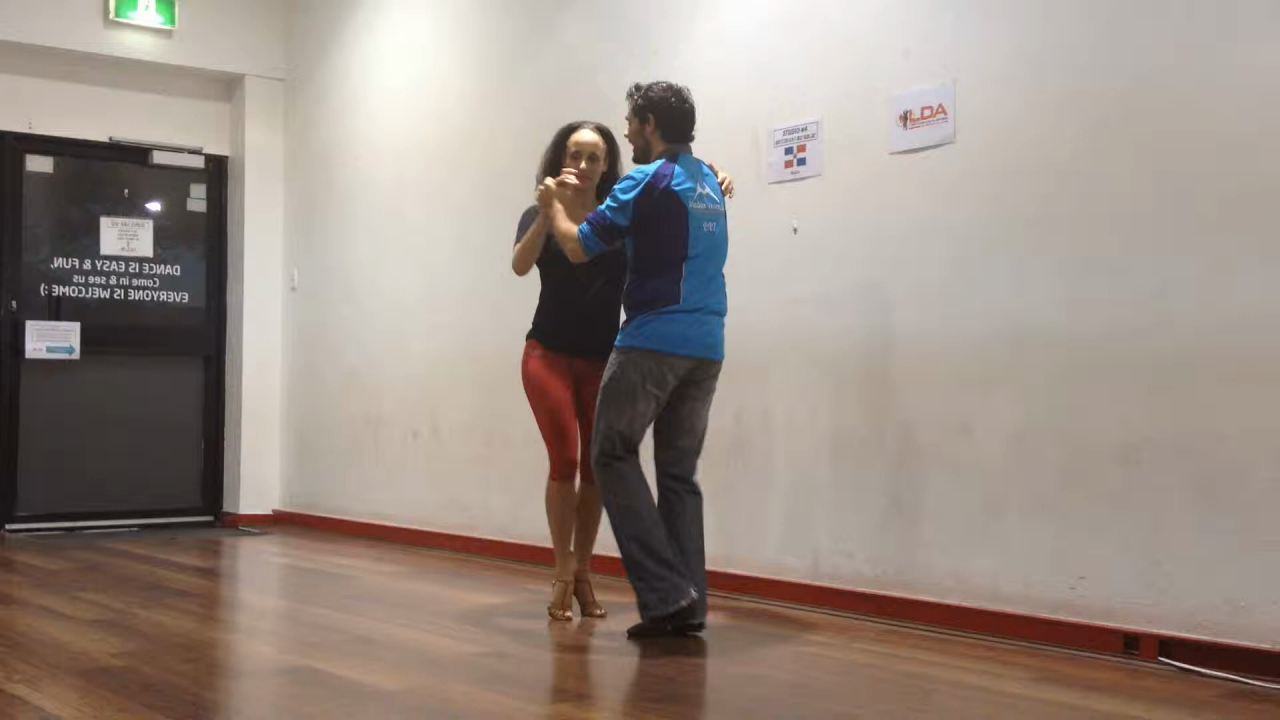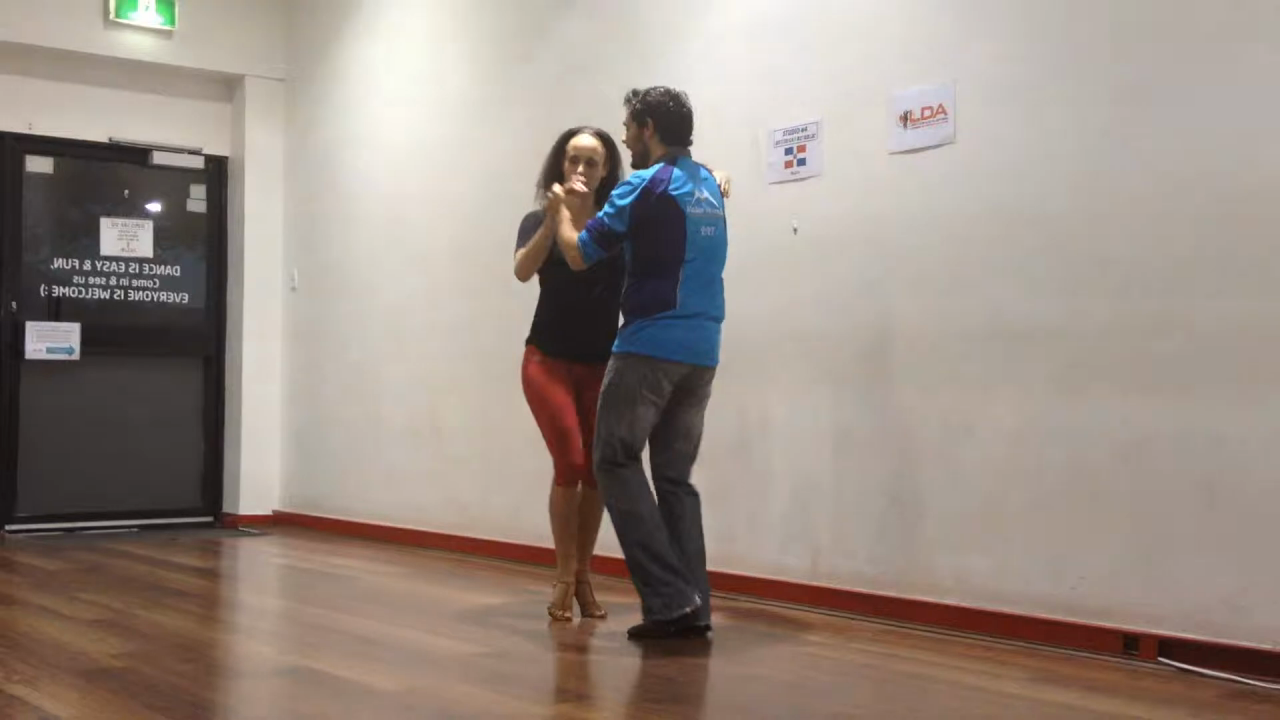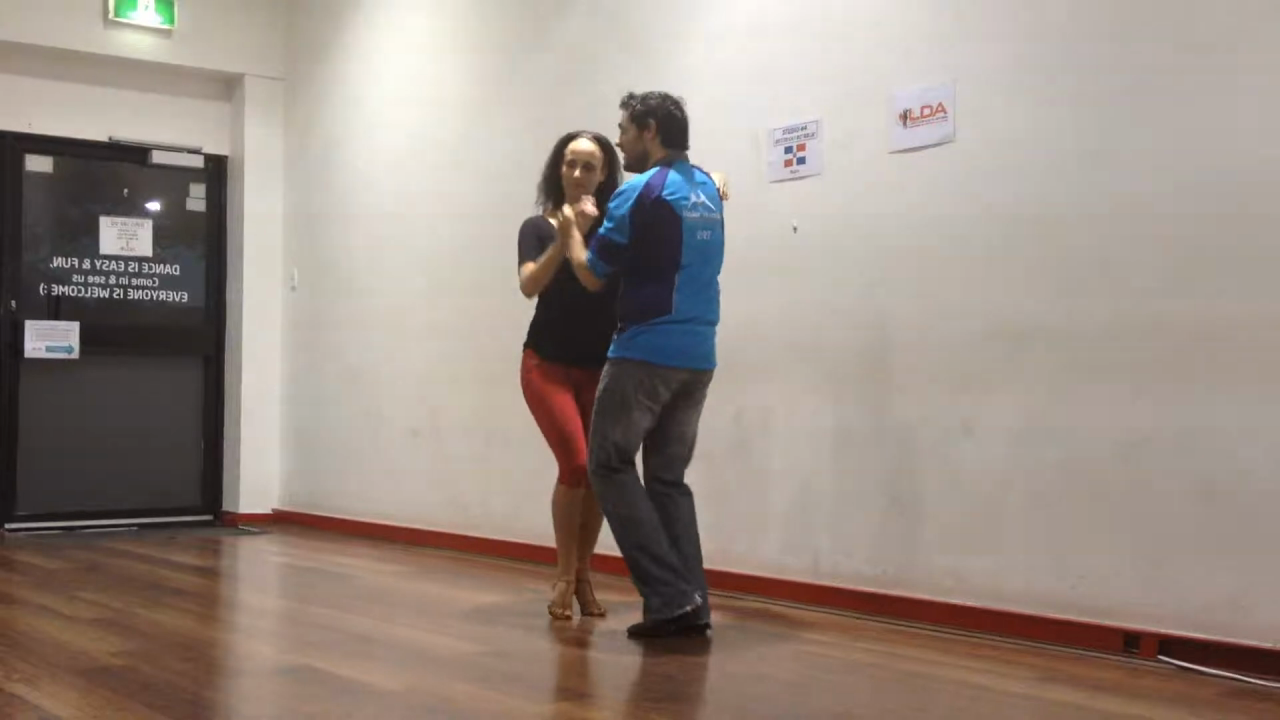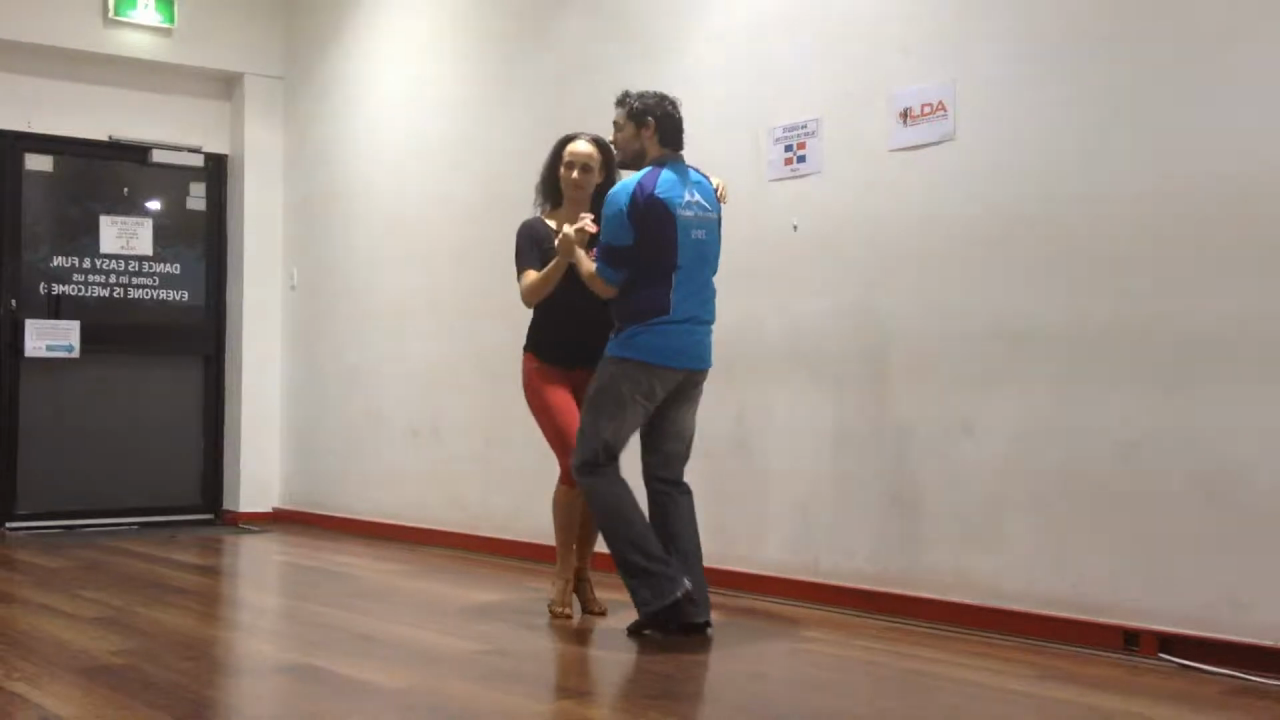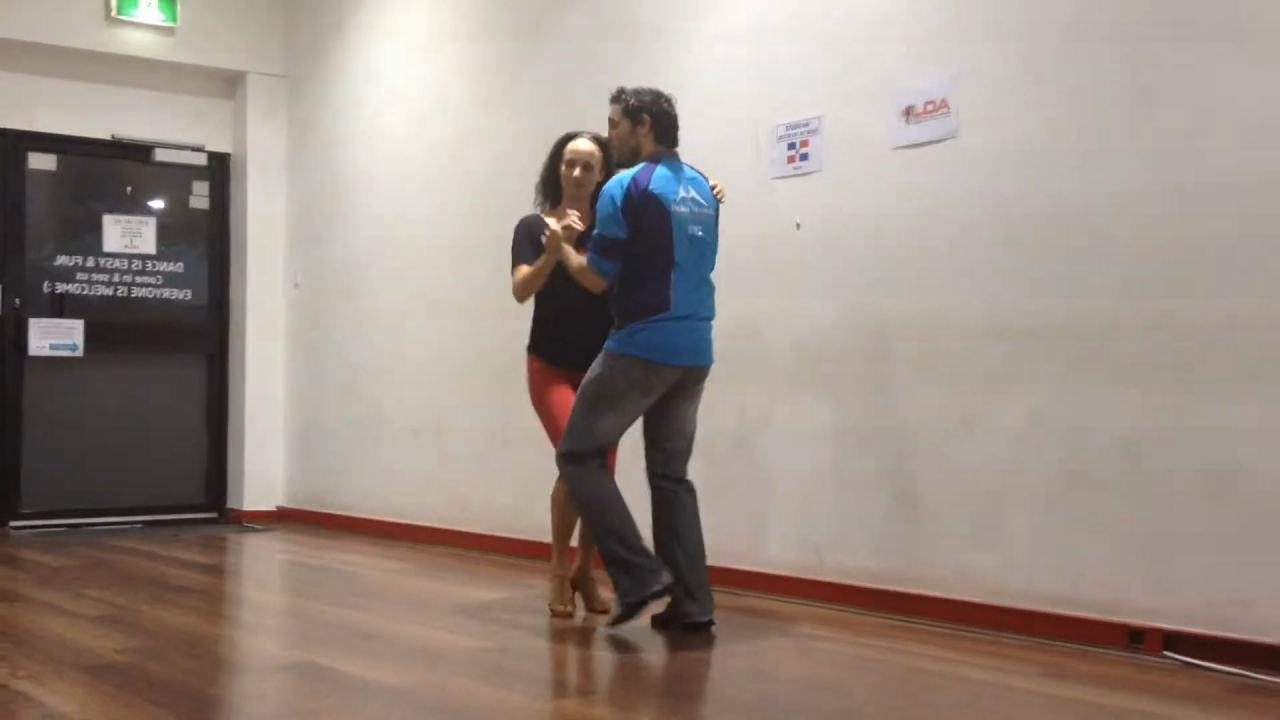
dt=0.1s
person 1, frame 1
left shoulder: (647, 181)
right shoulder: (708, 181)
left elbow: (578, 247)
left wrist: (555, 202)
left hip: (653, 342)
right hip: (706, 346)
left knee: (614, 459)
right knee: (679, 474)
left ankle: (664, 593)
right ankle: (687, 600)
person 1, frame 2
left shoulder: (645, 186)
right shoulder: (709, 185)
left elbow: (579, 255)
left wrist: (562, 210)
right wrist: (591, 208)
left hip: (650, 347)
right hip: (701, 350)
left knee: (617, 466)
right knee: (675, 477)
left ankle: (668, 597)
right ankle: (690, 603)
person 1, frame 3
left shoulder: (639, 192)
right shoulder: (707, 189)
left elbow: (594, 276)
left wrist: (573, 234)
right wrist: (601, 223)
left hip: (645, 351)
right hip: (698, 354)
left knee: (612, 471)
right knee: (667, 479)
left ankle: (671, 597)
right ankle: (688, 605)
person 1, frame 4
left shoulder: (632, 191)
right shoulder: (704, 189)
left elbow: (606, 284)
left wrist: (577, 250)
right wrist: (605, 239)
left hip: (641, 351)
right hip: (693, 354)
left knee: (593, 465)
right knee: (667, 476)
left ankle: (661, 587)
right ankle: (687, 602)
person 1, frame 5
left shoulder: (626, 188)
right shoulder: (700, 185)
left elbow: (597, 278)
left wrist: (568, 249)
left hip: (640, 348)
right hip: (693, 349)
left knee: (579, 454)
right knee: (671, 474)
left ankle: (640, 575)
right ankle: (692, 602)
person 2, frame 1
right shoulder: (538, 216)
right elbow: (520, 265)
right wrist: (548, 211)
left hip: (601, 359)
right hip: (548, 355)
left knee: (595, 464)
right knee: (565, 458)
left ankle: (582, 573)
right ankle: (562, 574)
person 2, frame 2
right shoulder: (538, 221)
right elbow: (522, 271)
right wrist: (553, 218)
left hip: (600, 363)
right hip: (548, 361)
left knee: (597, 468)
right knee: (569, 463)
left ankle: (582, 574)
right ankle: (563, 575)
person 2, frame 3
right shoulder: (537, 228)
right elbow: (530, 286)
right wrist: (564, 240)
left hip: (598, 369)
right hip: (546, 366)
right knee: (576, 463)
left ankle: (583, 574)
right ankle: (564, 575)
person 2, frame 4
right shoulder: (535, 231)
right elbow: (529, 295)
right wrist: (566, 254)
left hip: (599, 369)
right hip: (547, 368)
right knee: (577, 463)
left ankle: (583, 572)
right ankle: (563, 573)
person 2, frame 5
right shoulder: (535, 228)
right elbow: (521, 290)
right wrist: (555, 248)
right hip: (550, 366)
left knee: (602, 467)
left ankle: (586, 571)
right ankle: (562, 570)
